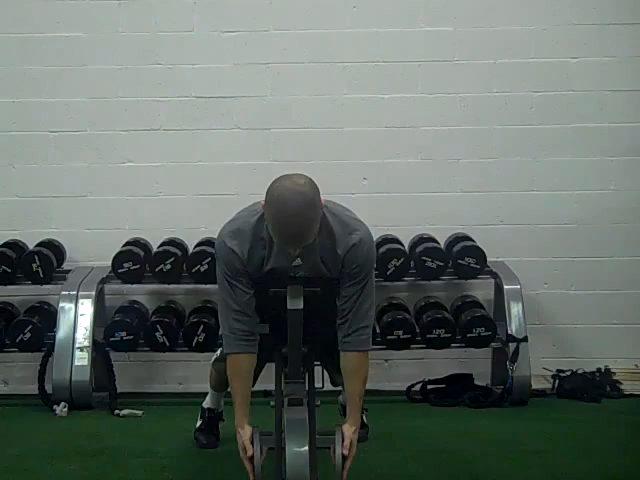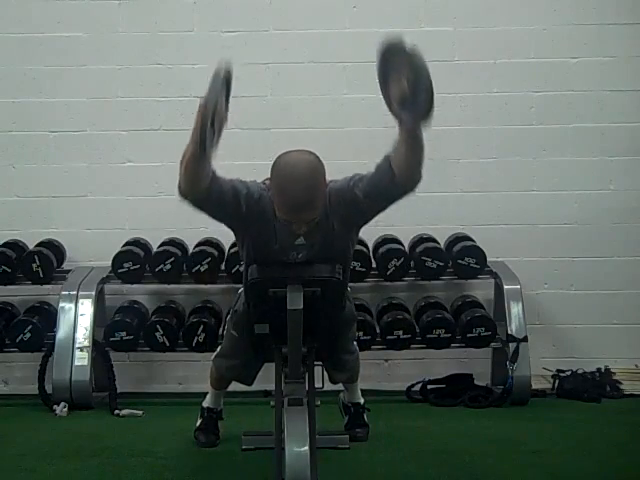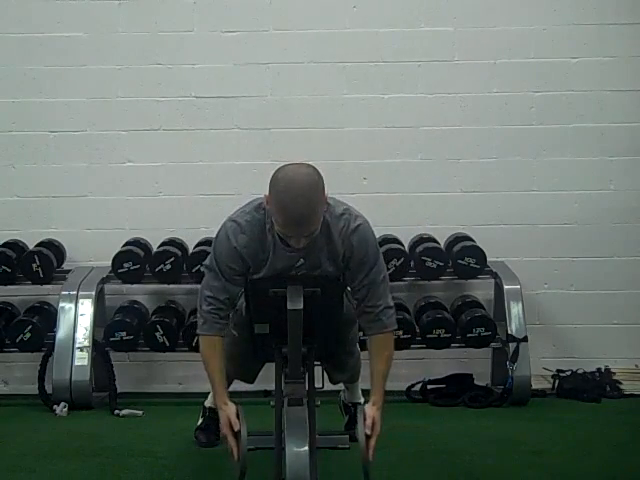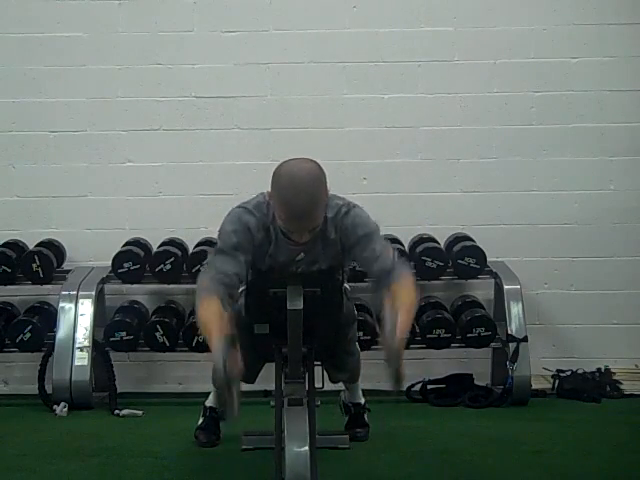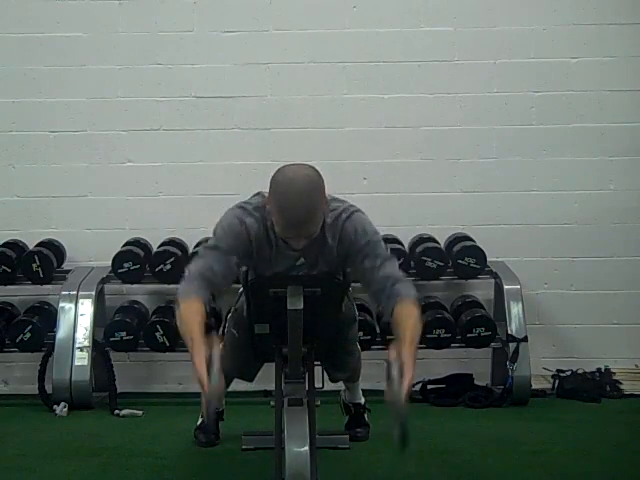
dt=1s
person 1, frame 1
left shoulder: (354, 239)
right shoulder: (234, 239)
left elbow: (355, 332)
right elbow: (239, 333)
left wrist: (352, 420)
right wrist: (242, 422)
right hip: (259, 307)
right knee: (228, 355)
left ankle: (350, 405)
right ankle: (211, 407)
person 1, frame 2
left shoulder: (346, 202)
right shoulder: (249, 205)
left elbow: (404, 178)
right elbow: (193, 189)
left wrist: (408, 119)
right wrist: (203, 133)
left knee: (345, 365)
right knee: (228, 365)
left ankle: (353, 401)
right ankle: (211, 407)
person 1, frame 3
left shoulder: (354, 230)
right shoulder: (236, 233)
left elbow: (377, 315)
right elbow: (214, 315)
left wrist: (377, 400)
right wrist: (223, 400)
left knee: (346, 359)
right knee: (233, 359)
left ankle: (352, 400)
right ankle: (212, 405)
person 1, frame 4
left shoulder: (348, 219)
right shoulder: (245, 221)
left elbow: (392, 272)
right elbow: (212, 288)
left wrist: (400, 323)
right wrist: (219, 342)
left knee: (346, 361)
right knee: (232, 360)
left ankle: (354, 400)
right ankle: (213, 406)
person 1, frame 5
left shoulder: (350, 223)
right shoulder: (242, 221)
left elbow: (393, 287)
right elbow: (196, 283)
left wrist: (407, 351)
right wrist: (198, 348)
left knee: (346, 361)
right knee: (230, 361)
left ankle: (354, 401)
right ankle: (214, 407)
